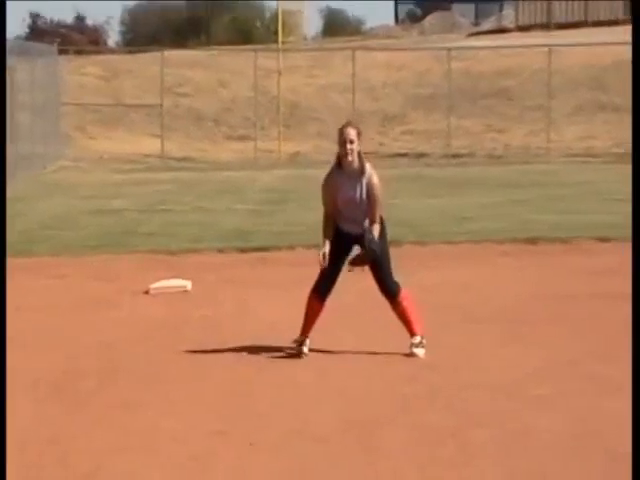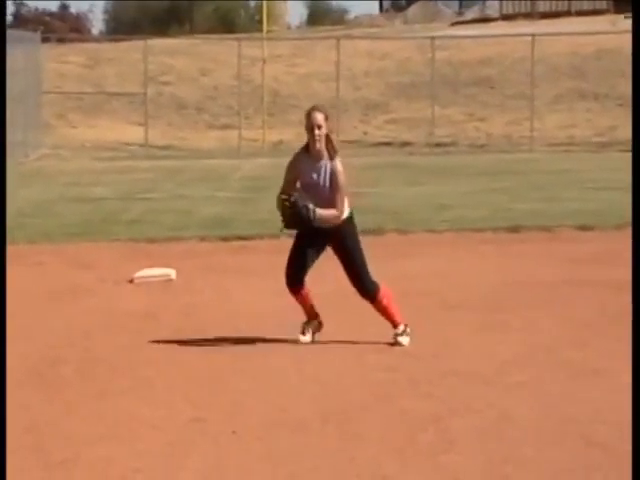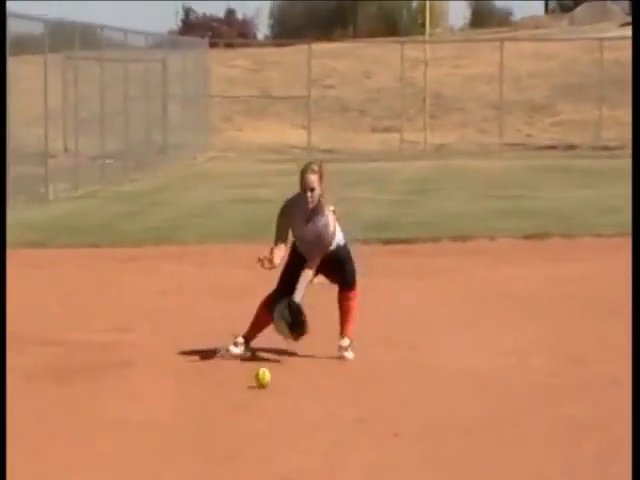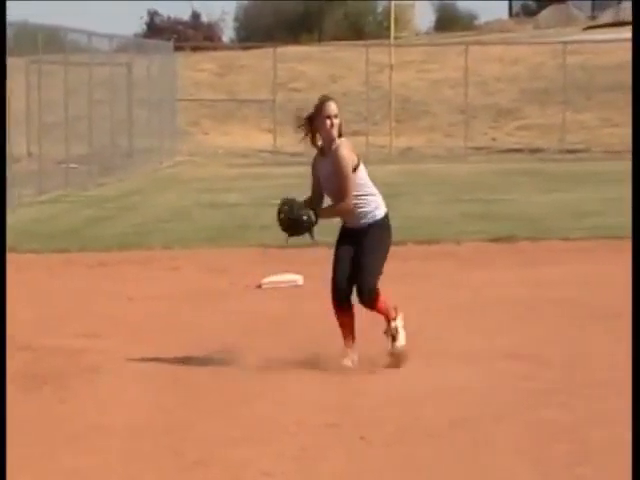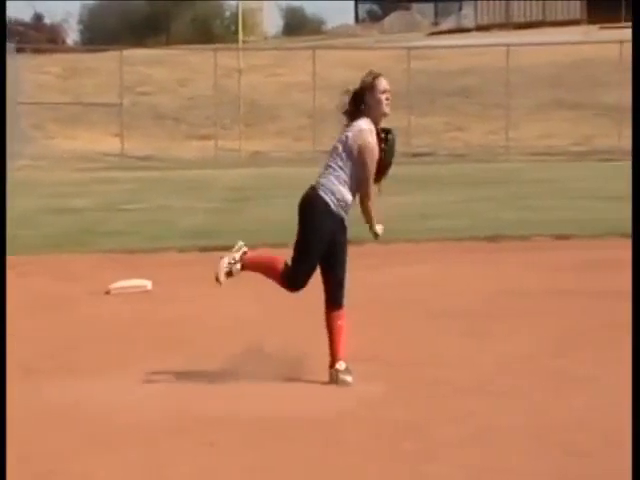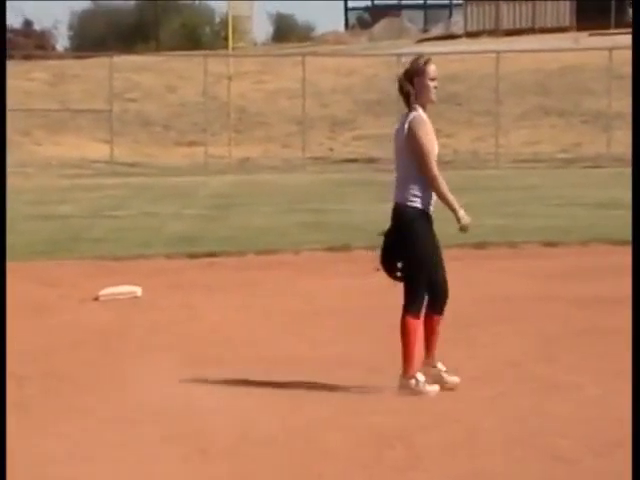
dt=0.7s
person 1, frame 1
left shoulder: (371, 178)
right shoulder: (332, 179)
left elbow: (375, 220)
right elbow: (329, 216)
left wrist: (373, 244)
right wrist: (326, 244)
left hip: (369, 230)
right hip: (343, 231)
left knee: (387, 284)
right knee: (324, 281)
left ankle: (417, 336)
right ankle: (304, 336)
person 1, frame 2
left shoulder: (335, 165)
right shoulder: (298, 161)
left elbow: (337, 211)
right elbow: (284, 194)
left wrist: (312, 212)
right wrist: (286, 205)
left hip: (340, 224)
right hip: (312, 227)
left knee: (363, 283)
right knee: (293, 276)
left ankle: (399, 326)
right ankle: (312, 320)
person 1, frame 3
left shoulder: (327, 219)
right shoulder: (289, 208)
left elbow: (312, 267)
right elbow: (280, 243)
left wrist: (297, 298)
right wrist: (273, 258)
left hip: (334, 254)
right hip: (302, 252)
left knee: (347, 278)
right knee: (279, 295)
left ankle: (346, 340)
right ankle: (247, 339)
person 1, frame 4
left shoulder: (342, 152)
right shoulder: (317, 161)
left elbow: (347, 203)
right elbow: (316, 200)
left wrist: (318, 213)
left hip: (375, 225)
right hip: (350, 228)
left knee: (366, 291)
right knee: (339, 289)
left ankle: (393, 320)
right ankle: (349, 347)
person 1, frame 5
left shoulder: (358, 128)
right shoulder: (367, 135)
right elbow: (366, 191)
left wrist: (378, 170)
right wrist: (375, 225)
left hip: (333, 213)
right hip: (320, 208)
left knee: (336, 294)
right knee: (295, 278)
left ankle: (337, 365)
right ankle: (242, 258)
person 1, frame 6
left shoulder: (411, 120)
right shoulder: (418, 122)
right elbow: (432, 175)
right wrist: (458, 211)
left hip: (411, 215)
right hip: (413, 216)
left knee: (439, 291)
right knee: (416, 296)
